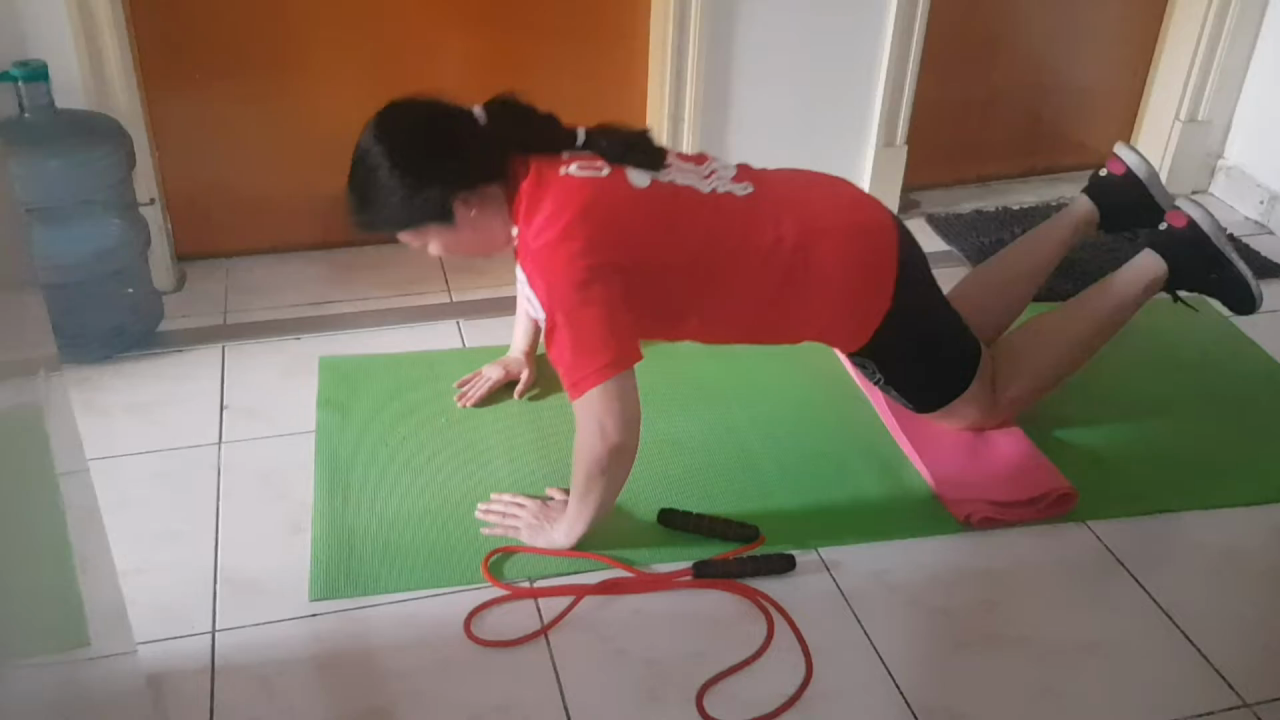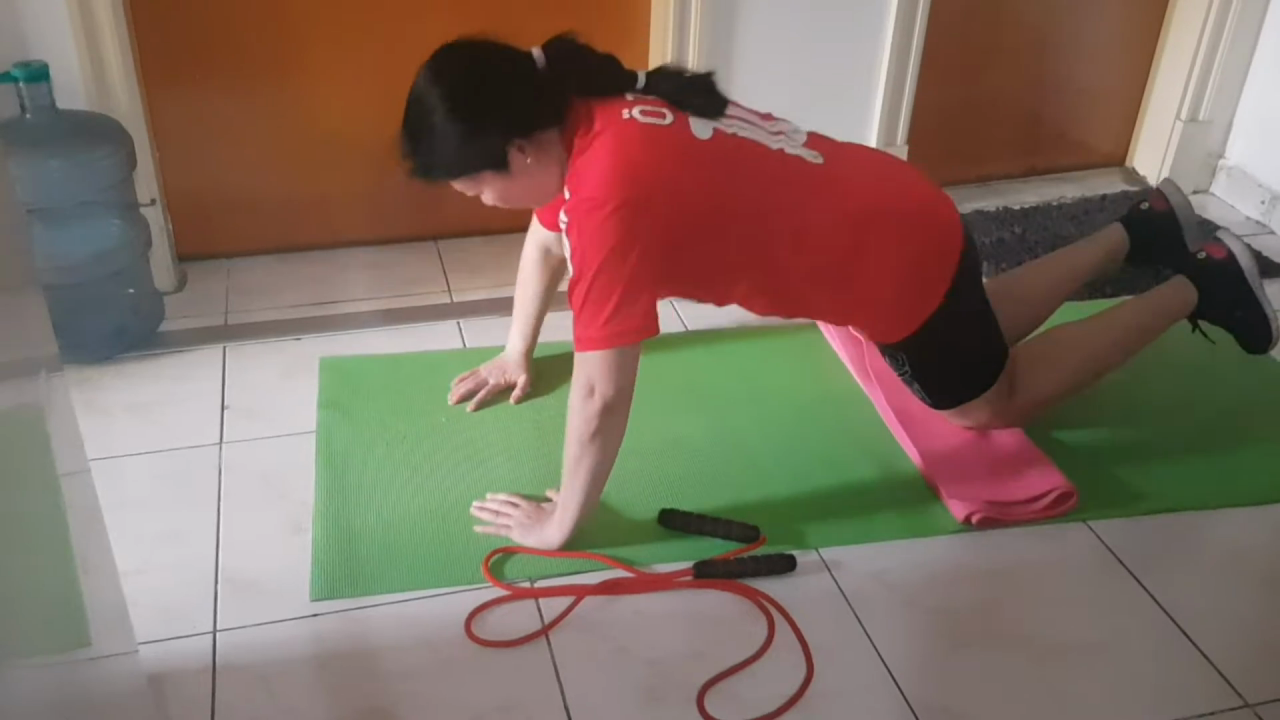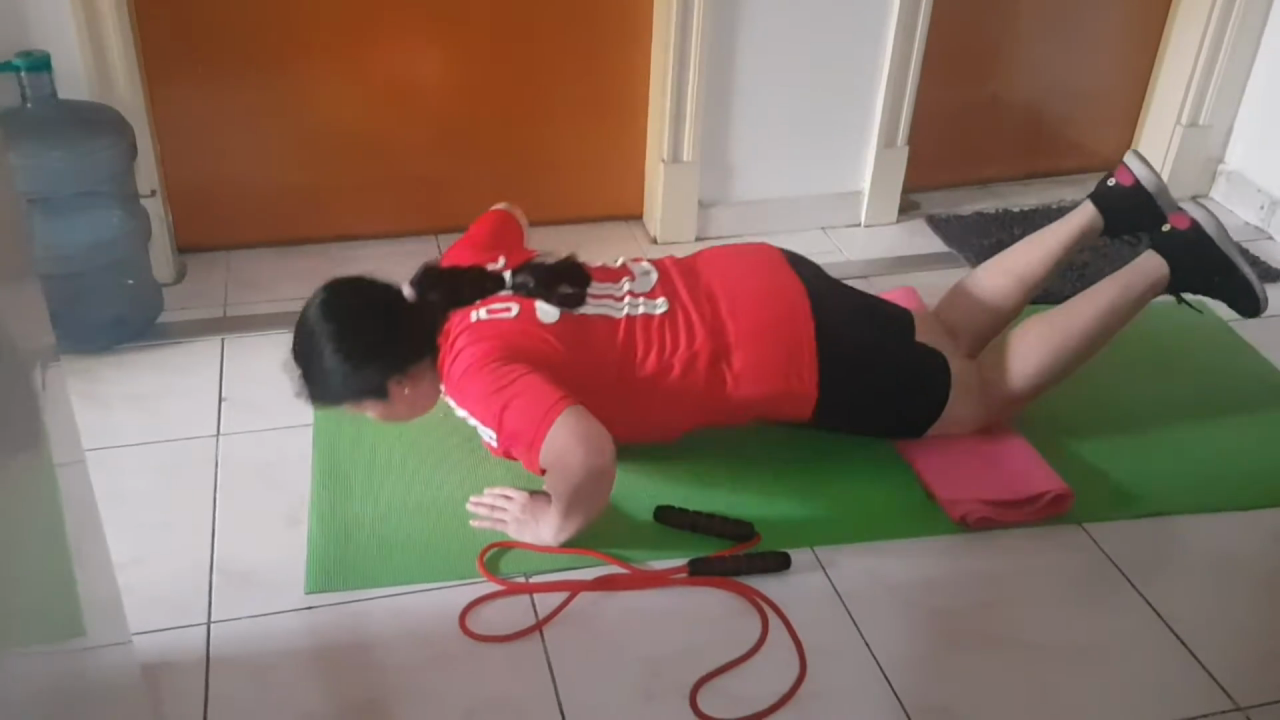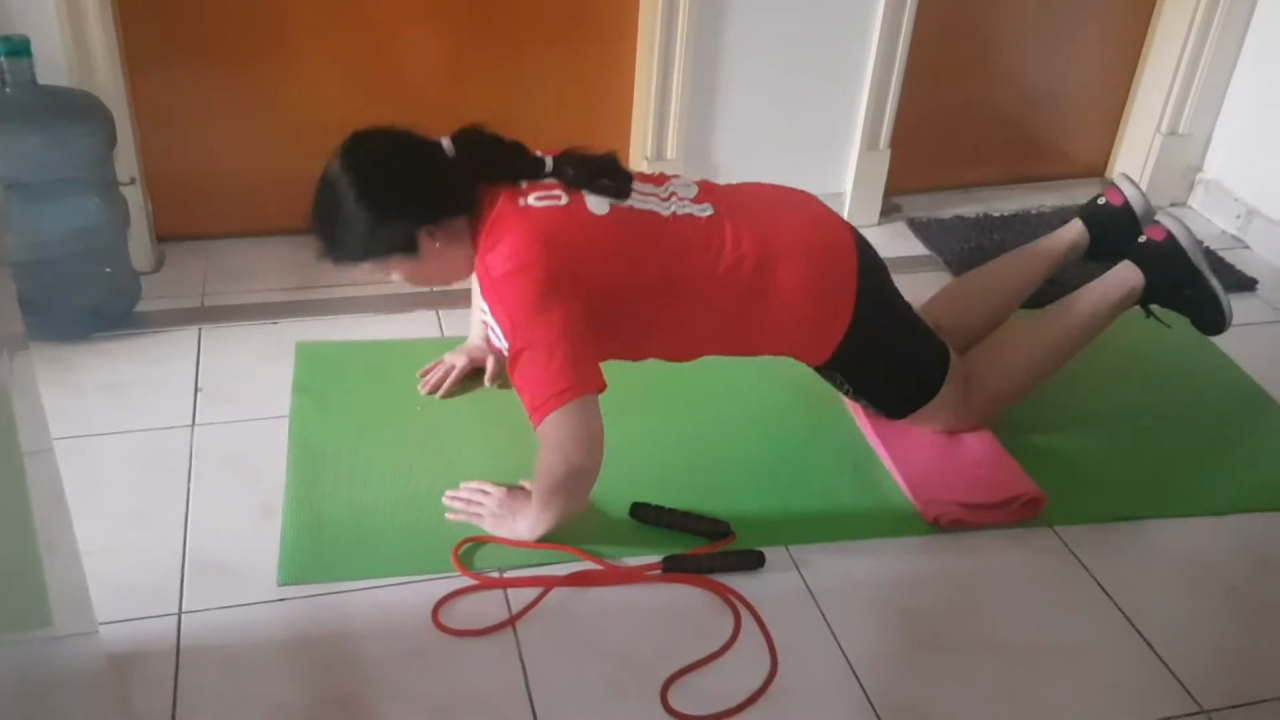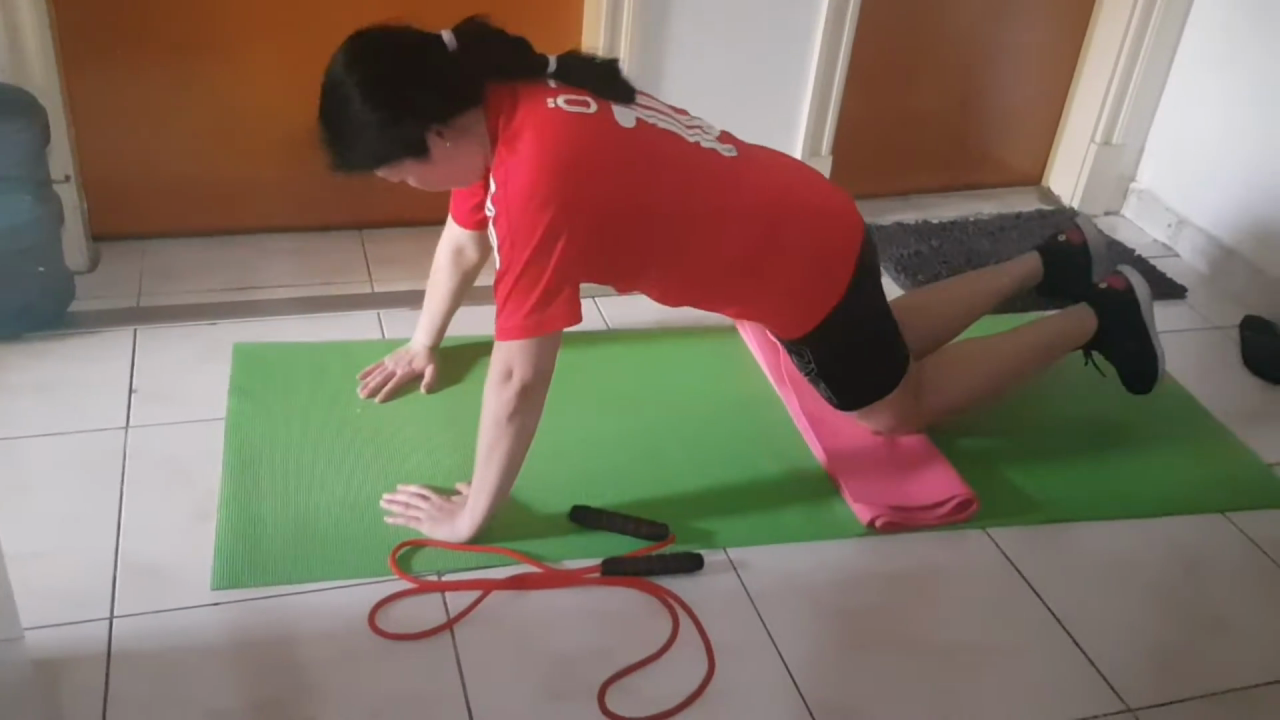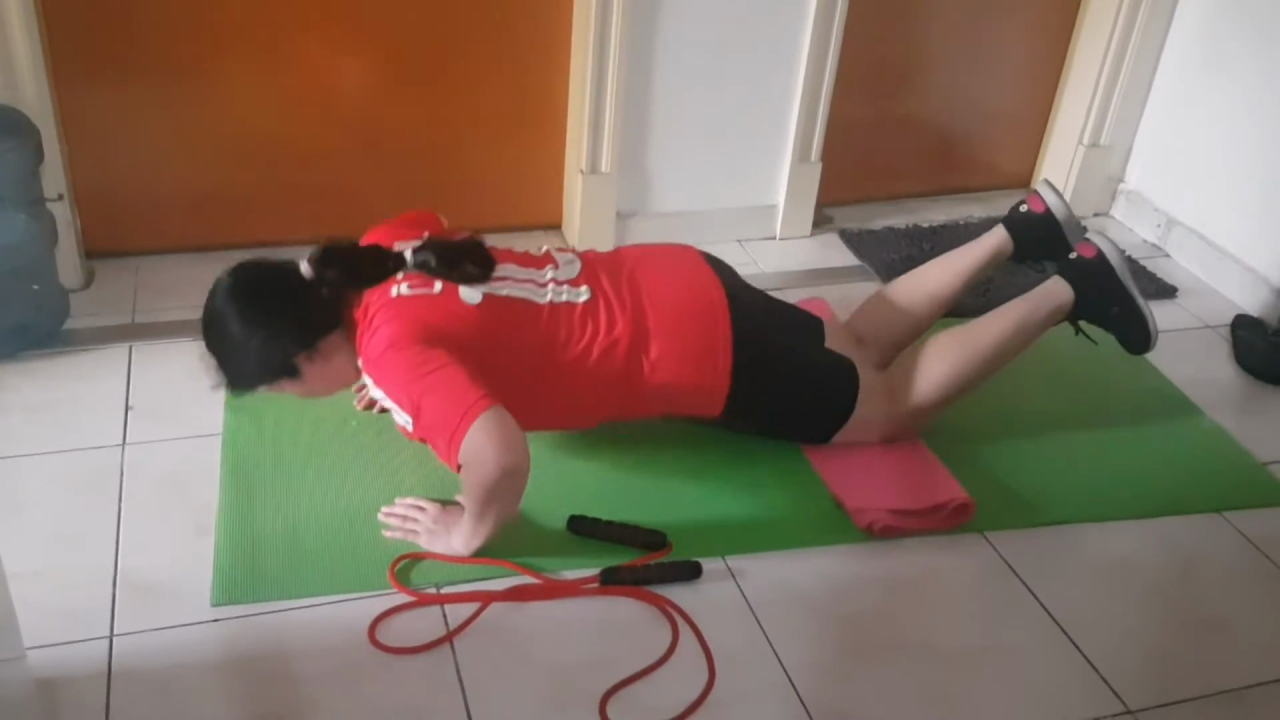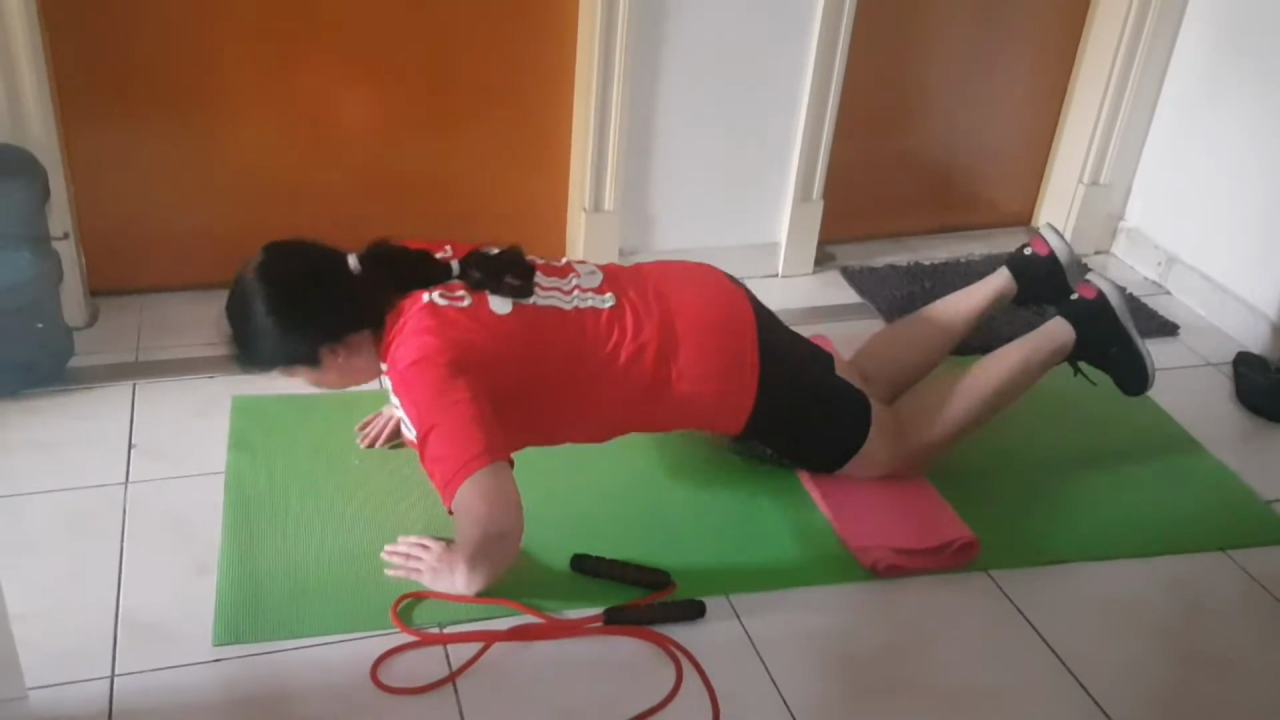
dt=0.7s
person 1, frame 1
left shoulder: (564, 240)
right shoulder: (523, 166)
left elbow: (611, 432)
left wrist: (569, 526)
right wrist: (518, 357)
left hip: (847, 272)
right hip: (822, 222)
left knee: (989, 397)
right knee: (959, 334)
left ankle: (1163, 259)
right ankle: (1103, 198)
person 1, frame 2
left shoulder: (609, 187)
right shoulder: (575, 120)
left elbow: (602, 394)
right elbow: (546, 238)
left wrist: (561, 520)
right wrist: (515, 356)
left hip: (900, 257)
right hip: (878, 211)
left knee: (997, 402)
right knee: (978, 341)
left ankle: (1196, 287)
right ankle: (1137, 231)
person 1, frame 3
left shoulder: (473, 373)
right shoulder: (455, 287)
left elbow: (588, 456)
right elbow: (505, 215)
left wrist: (554, 522)
left hip: (777, 350)
right hip: (753, 284)
left knee: (983, 391)
right knee: (948, 334)
left ankle: (1165, 260)
right ankle: (1112, 205)
person 1, frame 4
left shoulder: (517, 269)
right shoulder: (487, 182)
left elbow: (577, 457)
left wrist: (529, 517)
right wrist: (484, 342)
left hip: (810, 284)
right hip: (782, 228)
left knee: (964, 400)
right knee: (936, 339)
left ankle: (1140, 270)
right ankle: (1096, 226)
person 1, frame 5
left shoulder: (539, 170)
right shoulder: (494, 102)
left elbow: (519, 379)
right elbow: (464, 235)
left wrist: (472, 512)
right wrist: (423, 345)
left hip: (807, 258)
right hip: (785, 216)
left knee: (903, 405)
right knee: (887, 345)
left ankle: (1092, 315)
right ankle: (1051, 261)
person 1, frame 6
left shoulder: (395, 347)
right shoulder: (375, 264)
left elbow: (501, 457)
left wrist: (465, 531)
left hip: (697, 349)
right hip: (672, 284)
left knee: (885, 407)
right knee: (856, 347)
left ankle: (1070, 288)
right ankle: (1019, 231)
person 1, frame 7
left shoulder: (423, 361)
right shoulder: (398, 277)
left elbow: (496, 517)
left wrist: (463, 572)
left hip: (716, 360)
right hip: (694, 304)
left knee: (892, 444)
right knee: (859, 386)
left ankle: (1070, 328)
right ankle: (1025, 274)
